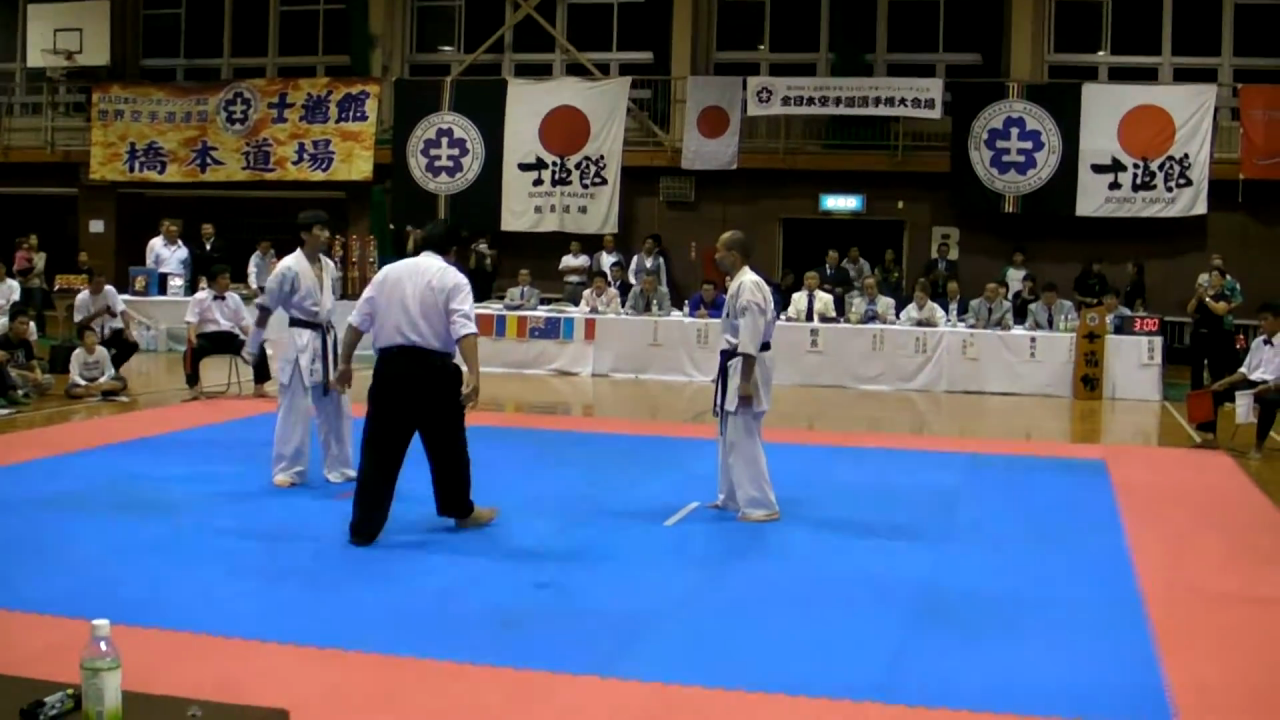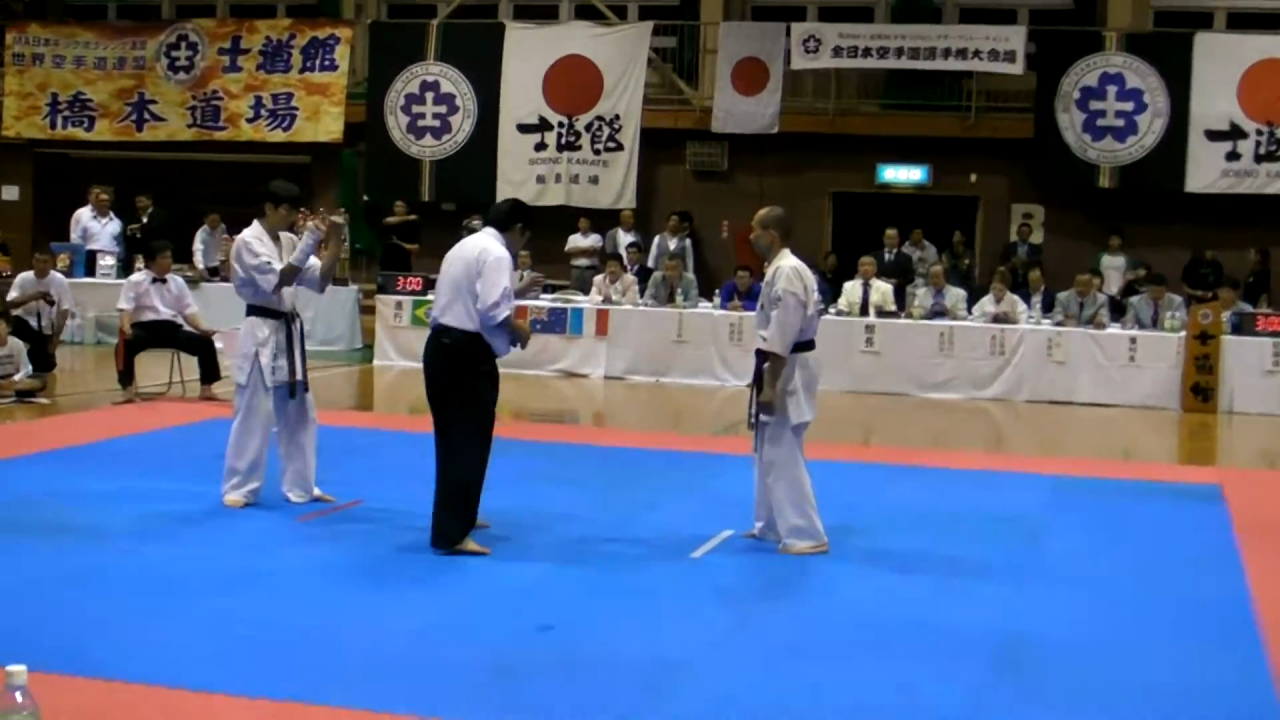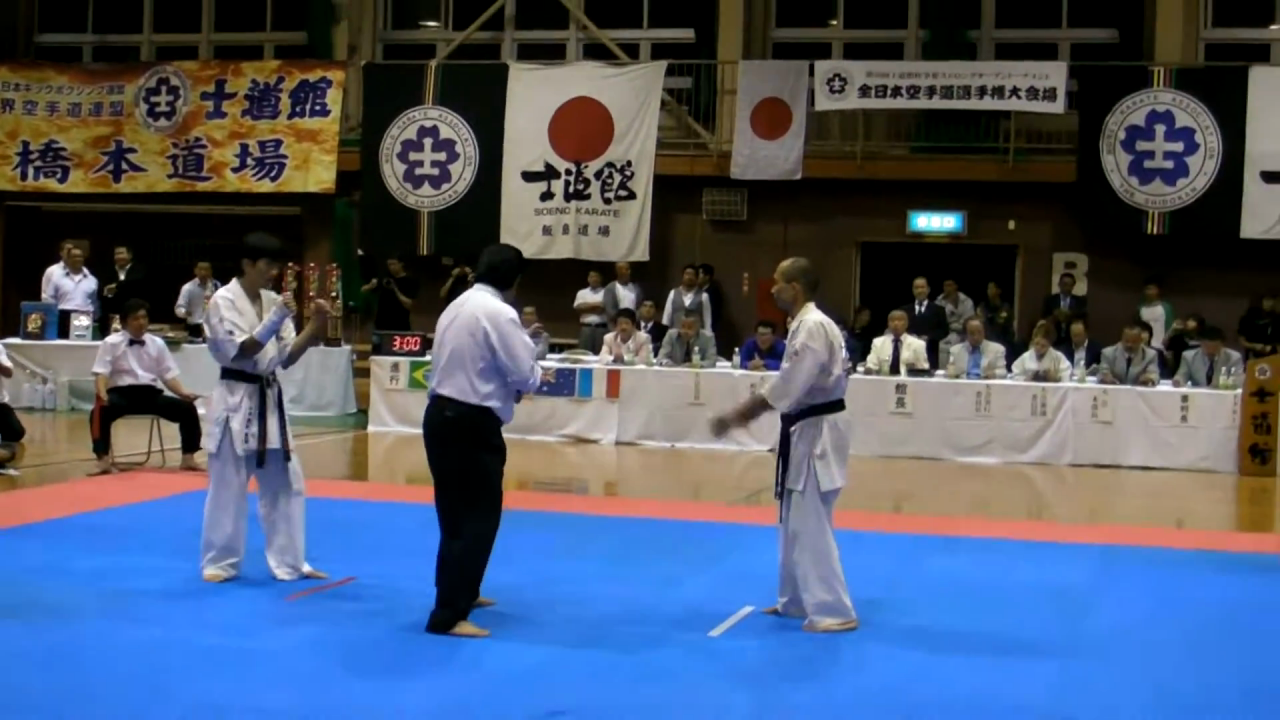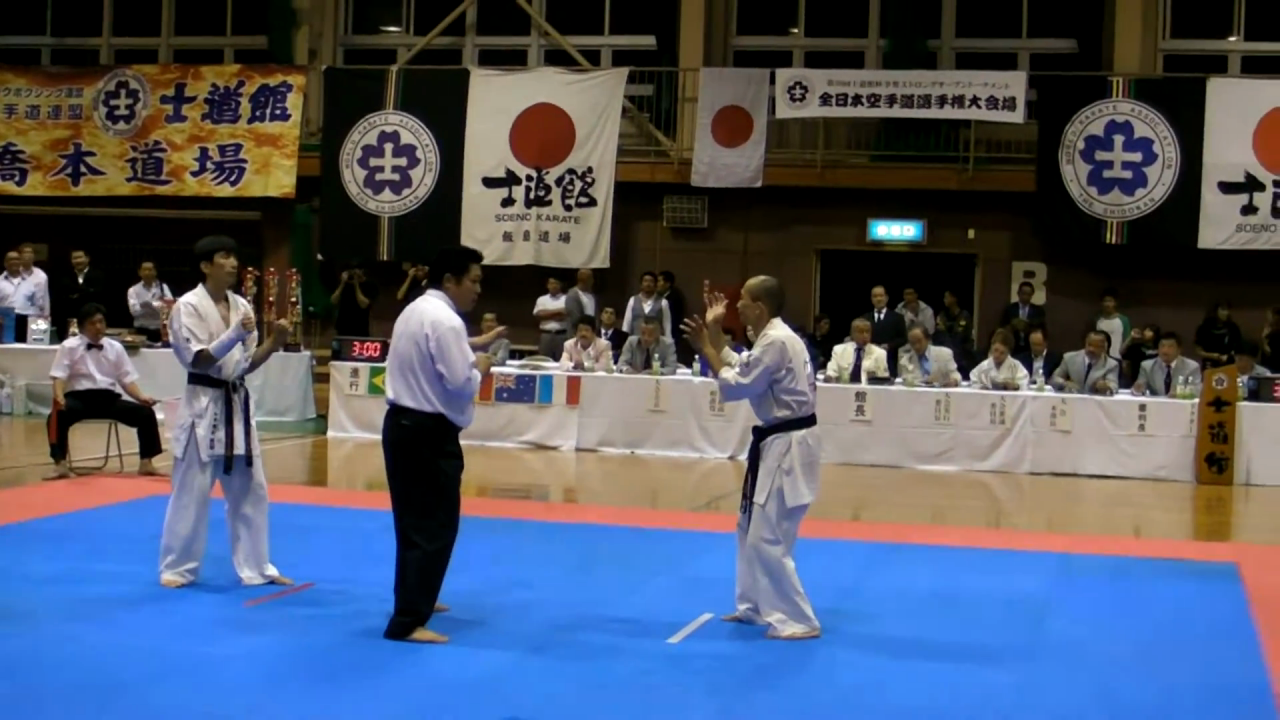
dt=1s
person 1, frame 1
left shoulder: (388, 272)
right shoulder: (454, 279)
left elbow: (359, 320)
right elbow: (464, 329)
left wrist: (345, 362)
right wrist: (473, 375)
left hip: (391, 367)
right hip: (433, 369)
left knee: (379, 449)
right knee: (448, 444)
left ankle: (363, 528)
right ankle: (461, 511)
person 1, frame 2
left shoulder: (465, 246)
right shoulder: (495, 253)
right elbow: (493, 310)
left wrist: (512, 294)
right wrist: (519, 331)
left hip: (442, 346)
right hip: (467, 353)
left knee: (454, 435)
right knee: (469, 440)
left ankle: (458, 515)
right ankle: (453, 533)
person 1, frame 3
left shoulder: (457, 306)
right shoulder: (499, 314)
right elbow: (526, 376)
left wrist: (518, 340)
right wrist: (530, 376)
left hip: (442, 415)
right hip: (470, 424)
left knee: (459, 513)
right knee: (476, 518)
left ankle: (461, 591)
right ankle: (448, 615)
person 1, frame 4
left shoulder: (415, 310)
right shoulder: (444, 320)
right elbow: (461, 382)
left wrist: (469, 354)
right wrist: (481, 368)
left hip: (403, 424)
right hip: (428, 432)
left knee: (416, 520)
right knee: (434, 526)
left ankle: (416, 597)
right ankle: (407, 620)
person 2, frame 1
left shoulder: (748, 285)
right shoulder: (740, 283)
left elbow: (751, 338)
left wrist: (746, 381)
left hip: (746, 368)
right hip: (737, 366)
left knee: (744, 438)
right knee: (731, 436)
person 2, frame 2
left shoulder: (786, 271)
right shoulder: (781, 268)
left elbow: (782, 335)
left wrist: (771, 385)
left hip: (786, 370)
right hip: (780, 369)
left knee: (783, 455)
right knee: (770, 453)
left ankle: (806, 535)
right ankle: (771, 525)
person 2, frame 3
left shoulder: (811, 326)
right shoulder: (808, 323)
left elbow: (788, 386)
right elbow: (793, 385)
left wrist: (739, 415)
right wrist: (748, 411)
left hip: (818, 432)
right hip: (810, 428)
left knee: (810, 526)
right knee: (796, 523)
left ankle: (835, 612)
right ankle: (796, 601)
person 2, frame 4
left shoulder: (776, 342)
right shoulder: (774, 338)
left elbow: (734, 386)
right elbow: (738, 368)
left wrist: (705, 348)
right wrist: (713, 331)
left hip: (788, 446)
right hip: (778, 443)
left knee: (768, 539)
right knee: (751, 530)
left ankle: (798, 621)
right ankle: (755, 607)
person 3, frame 1
left shoulder: (329, 266)
right shoulder: (289, 267)
right elbow: (265, 308)
right wrist: (252, 347)
left hip: (326, 341)
right hip: (301, 342)
left knee: (337, 410)
right knee: (296, 410)
person 3, frame 2
left shoulder: (288, 241)
right shoulder: (248, 241)
left elbow: (319, 282)
right elbow: (279, 280)
left wrist: (334, 241)
right wrist: (309, 242)
left hip: (290, 334)
right hip: (262, 335)
left knee: (300, 417)
right knee: (254, 416)
left ankle: (301, 486)
right ankle: (238, 489)
person 3, frame 3
left shoulder: (272, 301)
right shoulder: (224, 300)
left elbow: (286, 357)
right elbow: (239, 352)
left wrist: (315, 326)
right wrist: (277, 318)
left hip: (269, 399)
right hip: (235, 400)
left knee: (286, 485)
right knee: (228, 488)
left ankle: (290, 562)
right ankle: (219, 562)
person 3, frame 4
left shoulder: (241, 306)
right shoulder: (188, 305)
left elbow: (246, 364)
right elbow: (197, 361)
left wrist: (275, 342)
right wrist: (235, 334)
left hip: (237, 405)
right hip: (203, 406)
left knee: (251, 491)
right knee: (192, 493)
left ankle: (256, 567)
right ankle: (177, 568)
